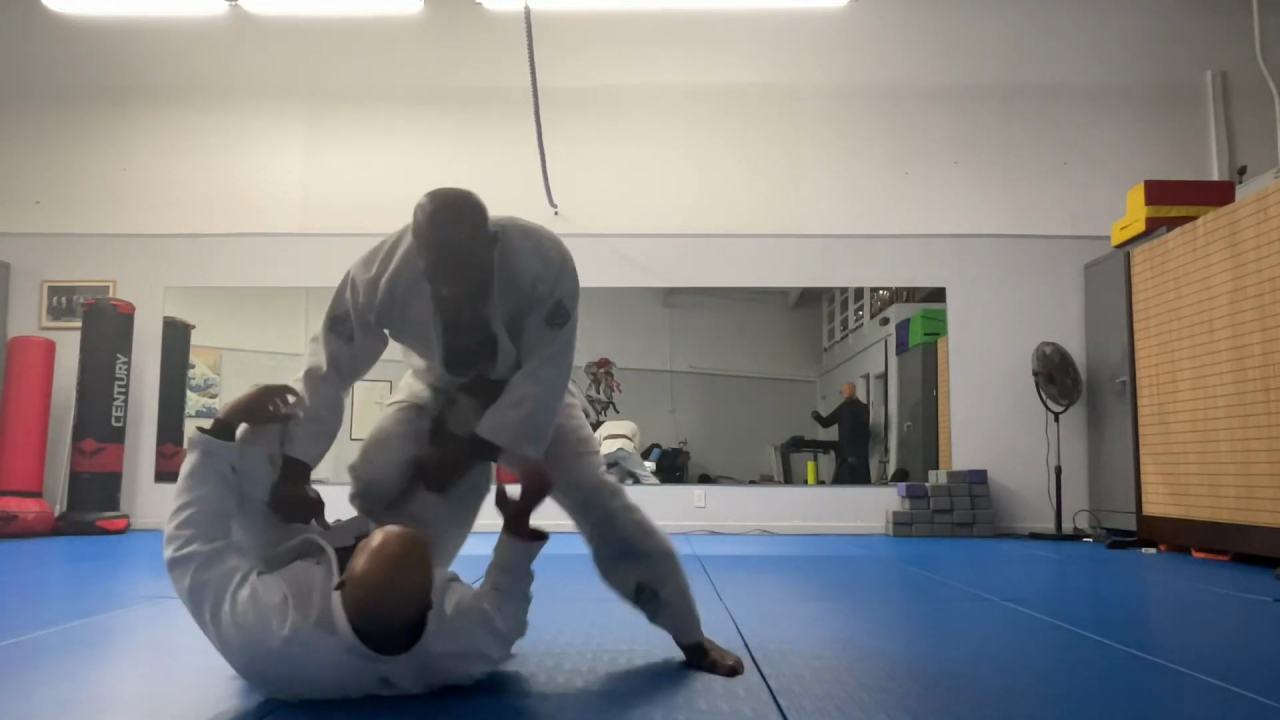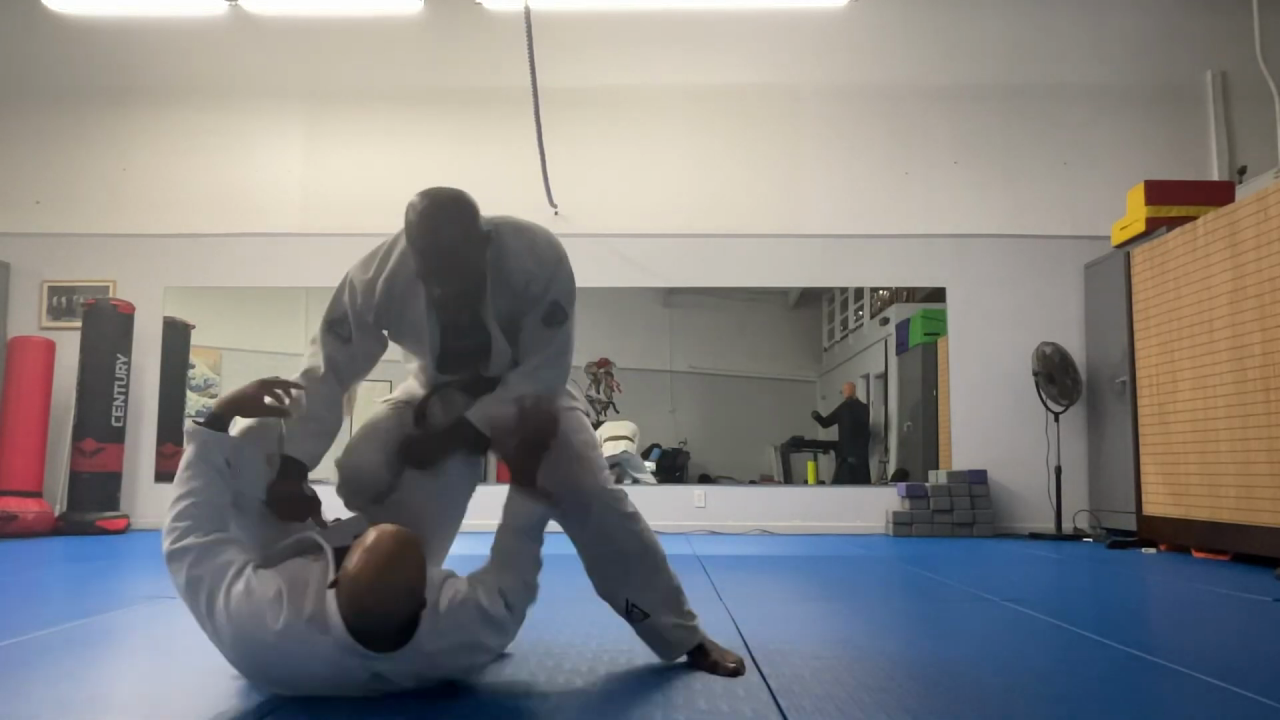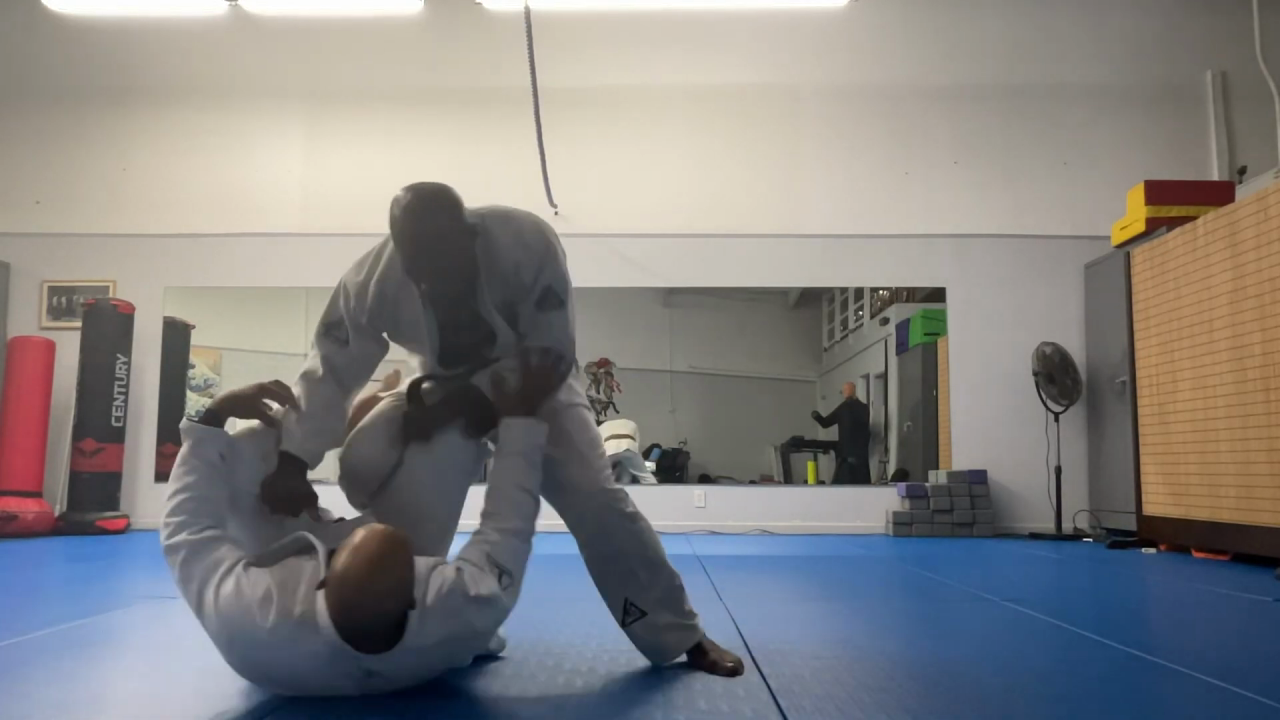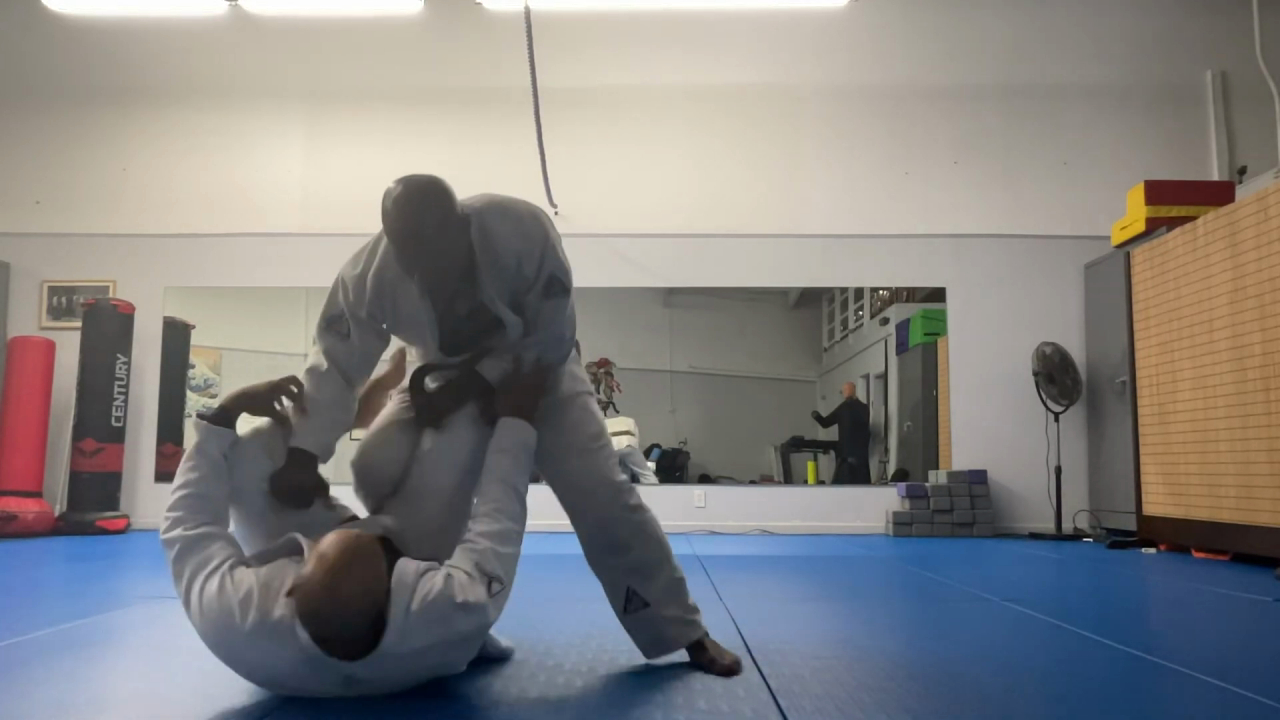
dt=0.1s
person 1, frame 1
left shoulder: (542, 259)
right shoulder: (379, 273)
left elbow: (542, 377)
right elbow: (329, 368)
left wrist: (470, 453)
right wrist: (293, 471)
left hip: (528, 392)
right hip: (439, 391)
left knee: (597, 500)
right knee: (378, 481)
left ankle: (688, 632)
person 1, frame 2
left shoulder: (536, 255)
right shoulder: (375, 279)
left elbow: (543, 372)
right elbow: (328, 372)
left wrist: (460, 434)
right wrist: (291, 469)
left hip: (532, 389)
right hip: (442, 390)
left knee: (592, 503)
right knee: (363, 473)
left ankle: (684, 635)
person 1, frame 3
left shoulder: (526, 243)
right shoulder: (370, 282)
left elbow: (549, 356)
right elbow: (329, 374)
right wrist: (290, 465)
right hip: (445, 386)
left knee: (594, 500)
left ankle: (682, 634)
person 1, frame 4
left shoulder: (519, 230)
right shoulder: (367, 273)
left elbow: (551, 341)
right elbow: (334, 366)
left wrist: (469, 387)
right wrist: (302, 458)
right hip: (450, 381)
left knee: (599, 493)
right knee: (382, 468)
left ankle: (684, 633)
person 2, frame 1
left shoulder: (265, 635)
right shoulder: (463, 642)
left elbow: (190, 544)
left wrist: (223, 426)
right wrist: (518, 530)
left knee: (255, 448)
person 2, frame 2
left shoulder: (255, 628)
right shoulder: (462, 627)
left elbow: (192, 534)
right elbow: (509, 586)
left wrist: (219, 418)
left knee: (248, 449)
person 2, frame 3
left shoulder: (249, 625)
right shoulder: (455, 616)
left elbow: (188, 528)
right elbow: (503, 543)
left wrist: (216, 414)
right wrist: (522, 418)
left knee: (244, 453)
person 2, frame 4
left shoulder: (230, 617)
right shoulder: (445, 617)
left elbow: (189, 524)
right elbow: (494, 538)
left wrist: (227, 411)
right wrist: (515, 419)
left knee: (252, 451)
